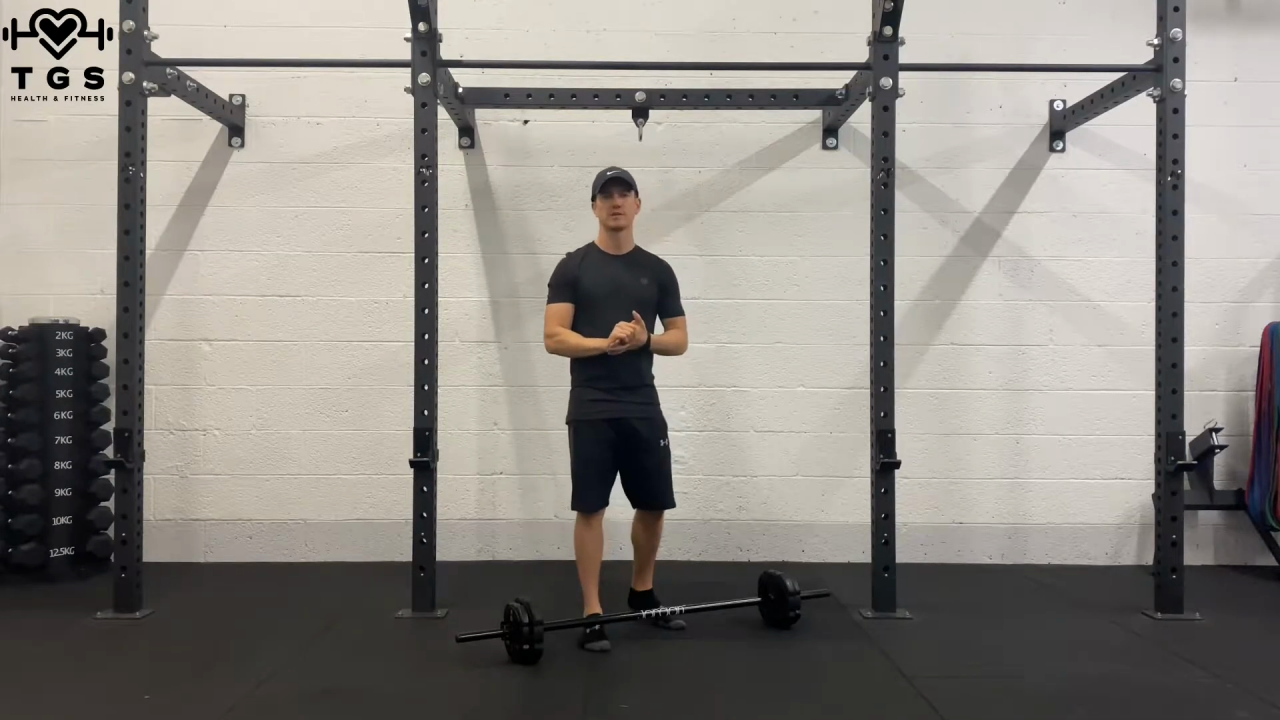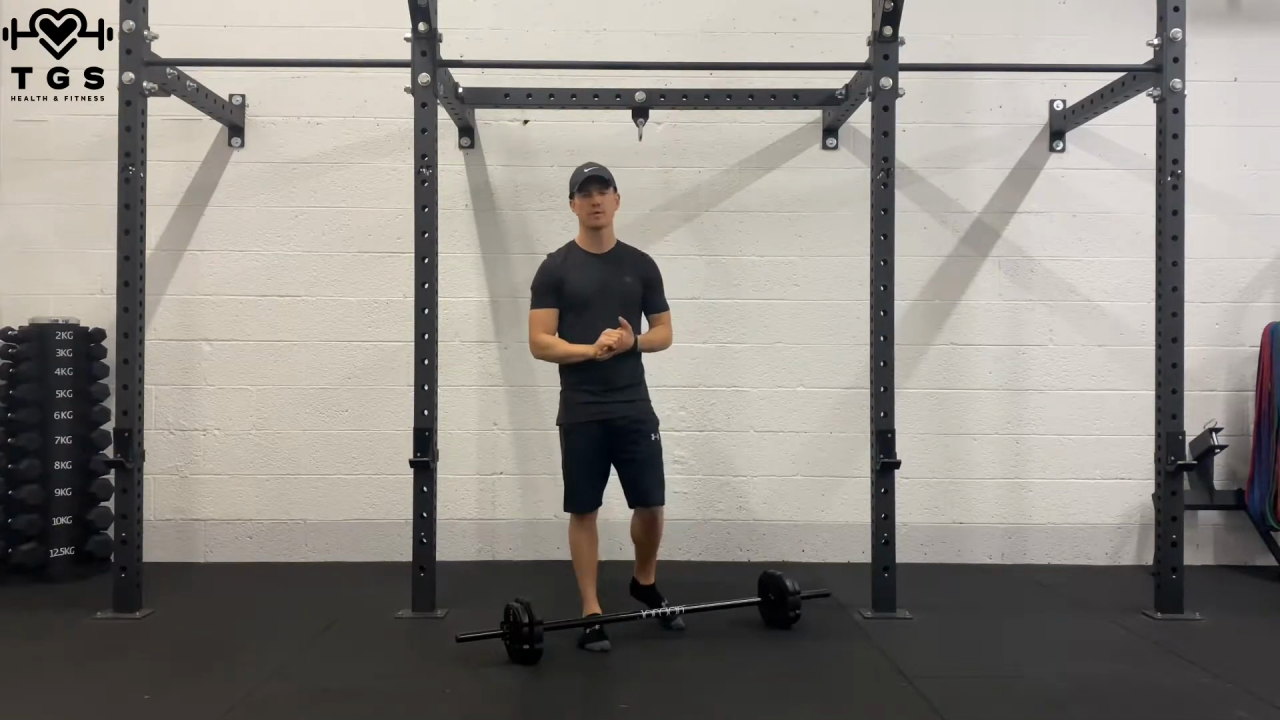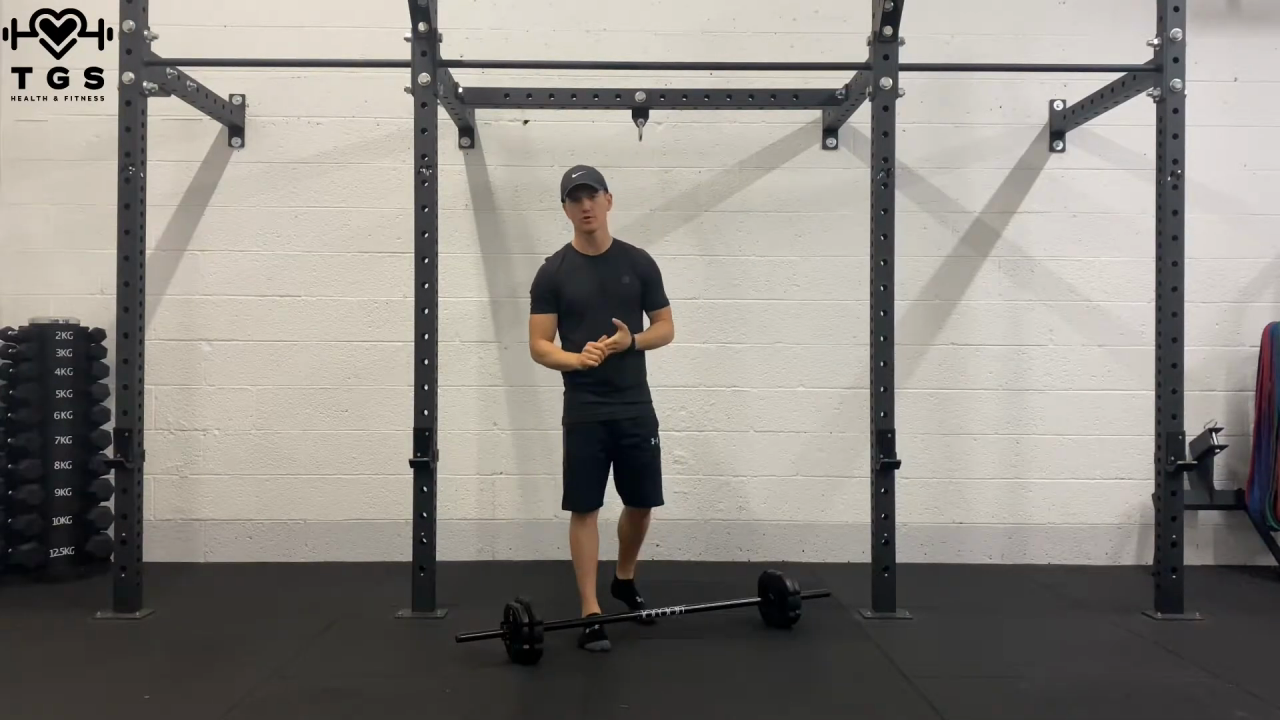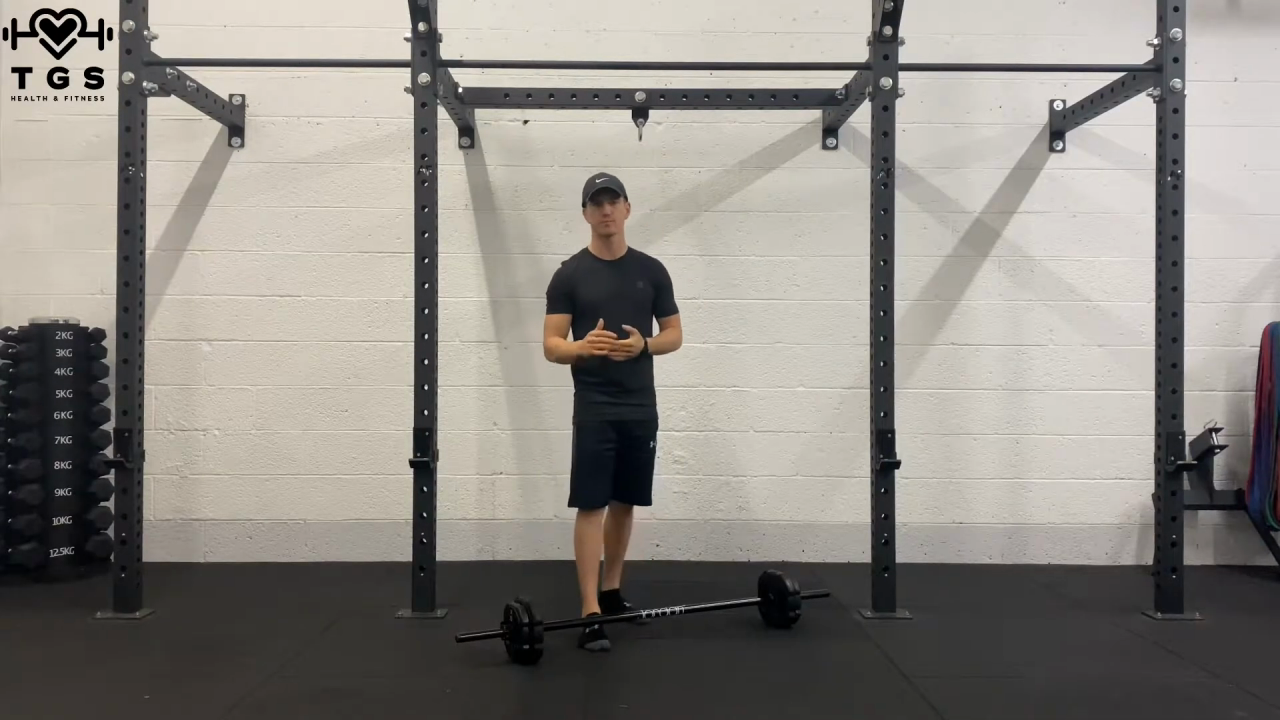
dt=0.4s
person 1, frame 1
left shoulder: (657, 270)
right shoulder: (573, 266)
left elbow: (679, 340)
right elbow: (553, 337)
left wrist: (644, 339)
right wrist: (605, 342)
left hip: (643, 406)
right hip: (591, 408)
left knee: (655, 505)
right knee: (590, 509)
left ankle: (642, 591)
right ankle: (593, 613)
person 1, frame 2
left shoulder: (640, 264)
right shoulder: (556, 268)
left elbow: (664, 333)
right elbow: (539, 342)
left wrist: (631, 341)
right wrist: (591, 350)
left hip: (634, 405)
right hip: (581, 410)
left knee: (651, 504)
right knee: (583, 511)
left ankle: (645, 584)
right ankle: (592, 613)
person 1, frame 3
left shoulder: (639, 262)
right shoulder: (553, 272)
left elbow: (665, 327)
right elbow: (538, 344)
left wrist: (631, 340)
right wrist: (577, 359)
left hip: (636, 406)
right hip: (585, 410)
left knee: (641, 503)
right knee: (584, 508)
left ankle: (625, 581)
right ankle: (591, 612)
person 1, frame 4
left shoulder: (651, 270)
right shoulder: (570, 274)
left elbow: (674, 333)
right elbow: (551, 346)
left wrist: (643, 344)
right wrist: (583, 349)
left hip: (640, 407)
right hip: (594, 407)
left knee: (624, 503)
right knee: (591, 506)
left ankle: (611, 590)
right ankle: (591, 612)
